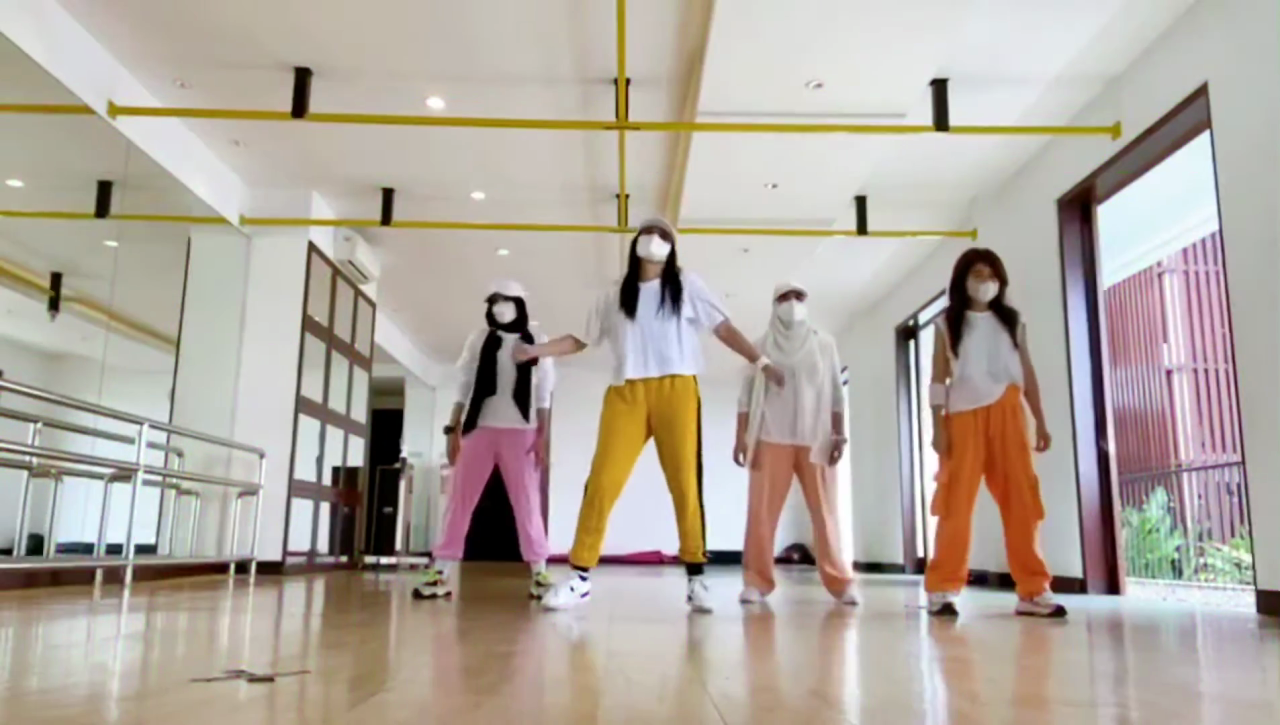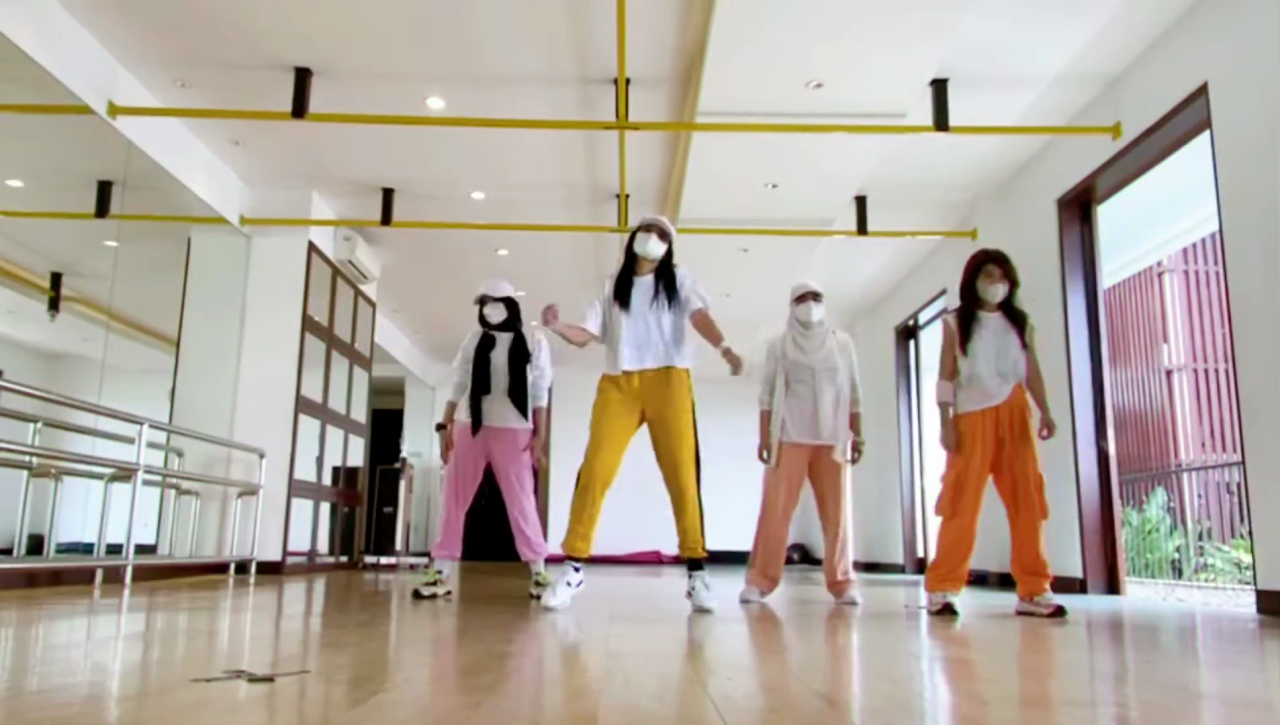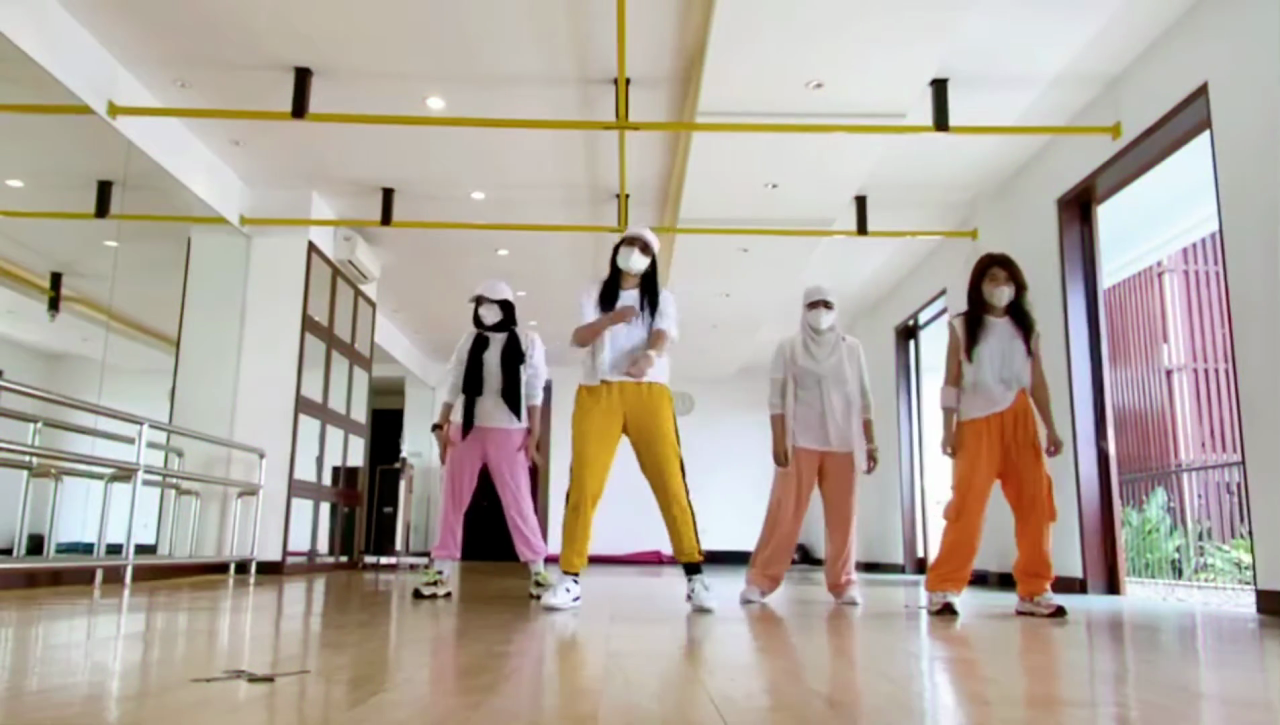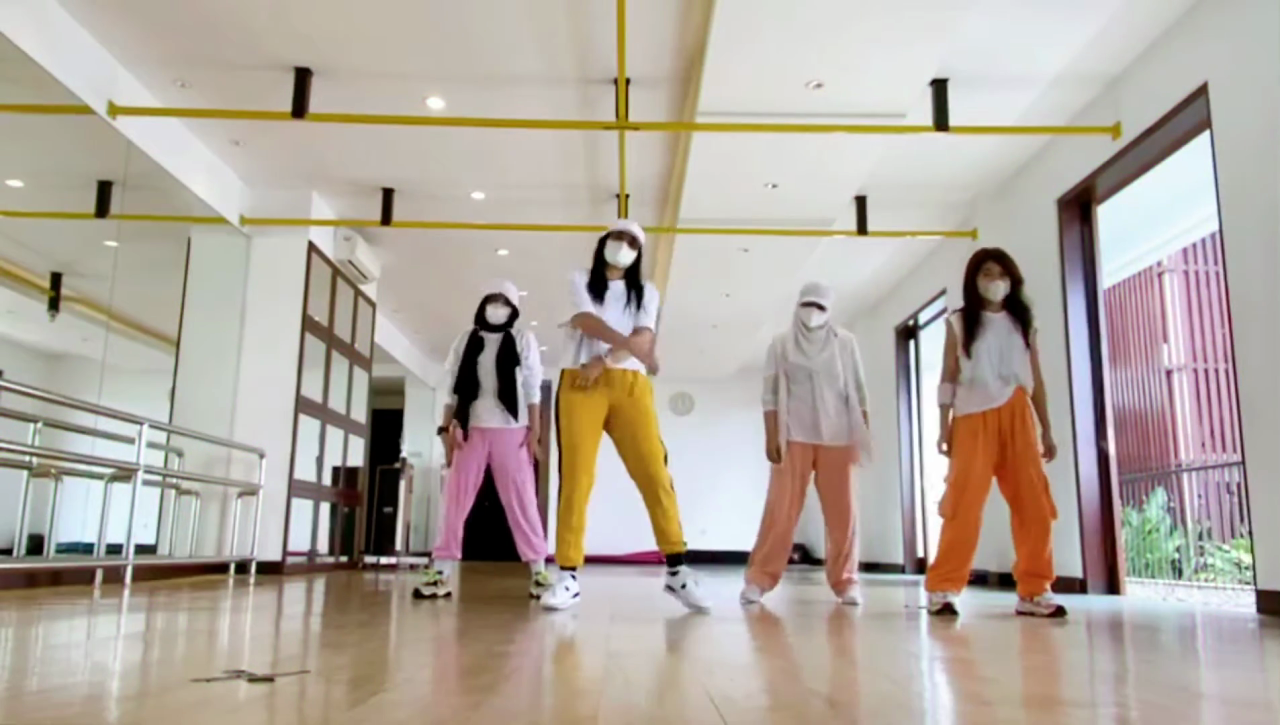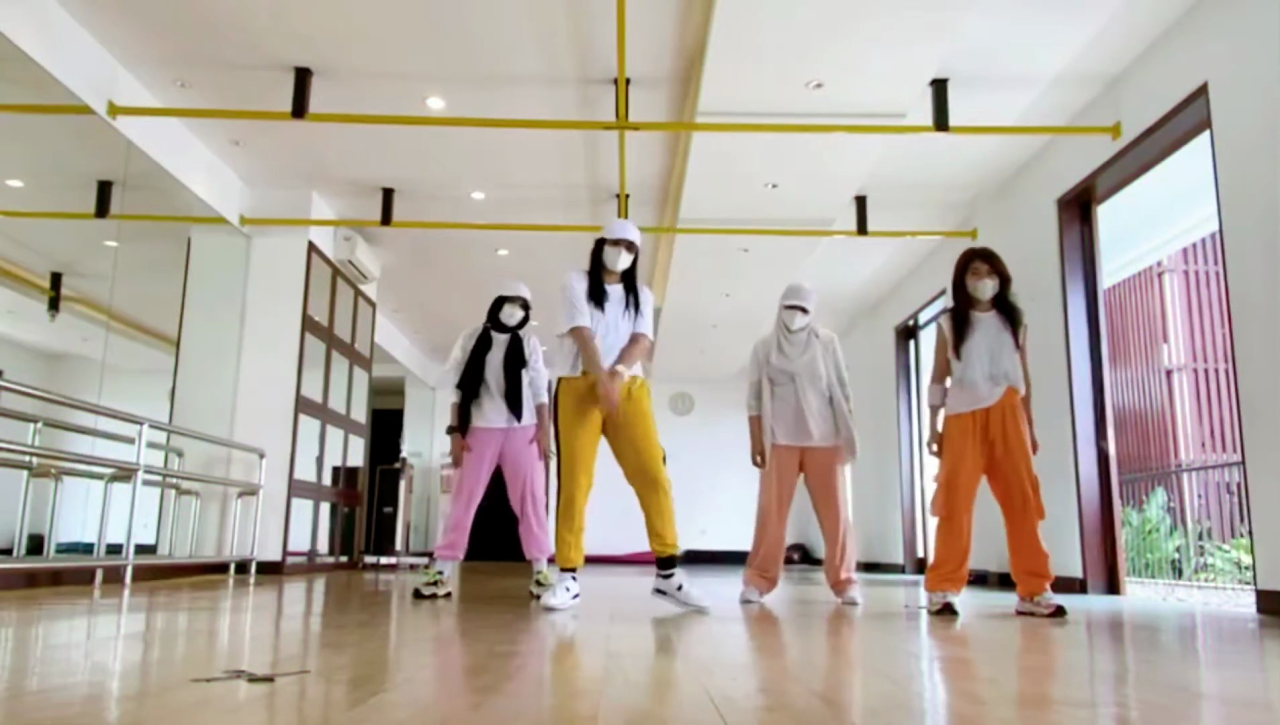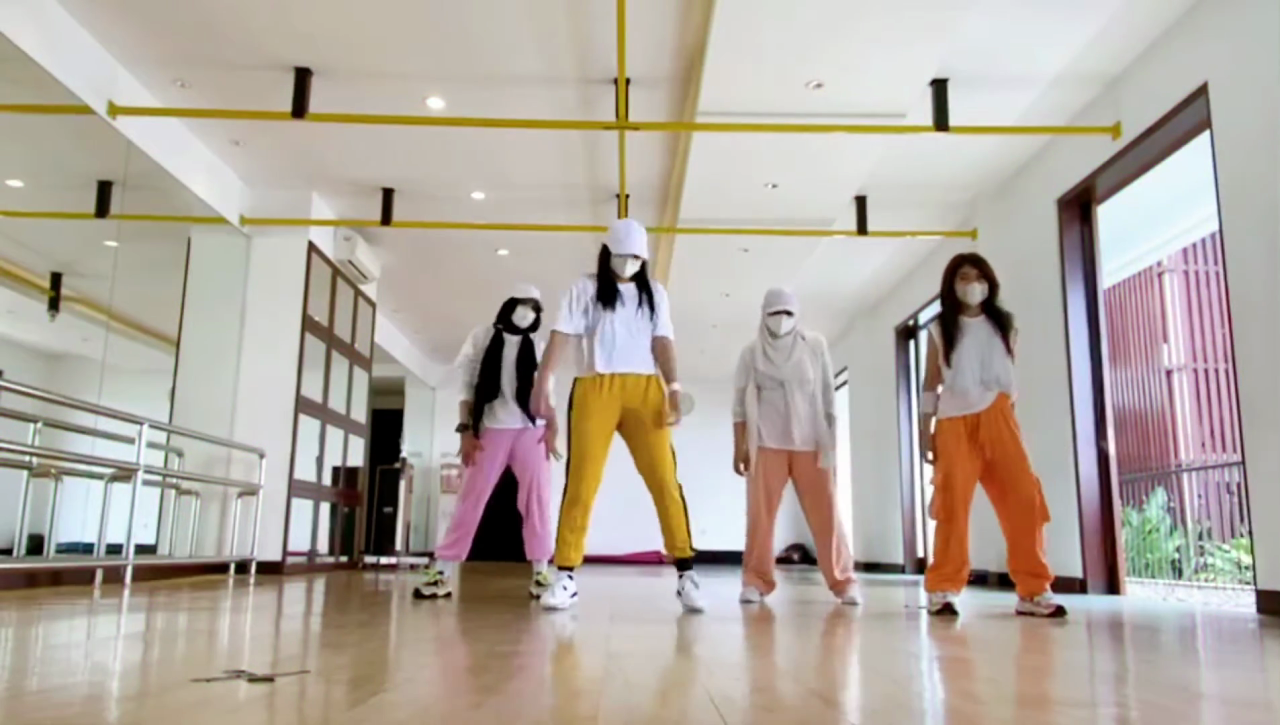
dt=0.2s
person 1, frame 1
left shoulder: (687, 286)
right shoulder: (614, 295)
left elbow: (722, 327)
right elbow: (580, 339)
left wrist: (761, 362)
right wrist: (537, 350)
left hip: (676, 391)
right hip: (625, 394)
left knee: (685, 484)
right knee: (602, 482)
left ankle: (695, 579)
right ankle: (579, 576)
person 1, frame 2
left shoulder: (678, 279)
right shoulder: (611, 287)
left elbow: (699, 315)
right elbow: (585, 335)
left wrist: (724, 346)
right wrist: (555, 325)
left hip: (668, 384)
right hip: (618, 386)
left knee: (683, 477)
right knee: (594, 471)
left ankle: (696, 575)
right ankle: (573, 568)
person 1, frame 3
left shoulder: (662, 298)
right shoulder: (595, 294)
left elbow: (664, 335)
right elbow: (580, 338)
left wrist: (647, 357)
right wrist: (611, 319)
left hip: (649, 394)
right hip: (597, 396)
left knee: (671, 486)
right knee: (584, 486)
left ankle: (695, 577)
right ankle: (570, 578)
person 1, frame 4
left shoulder: (646, 291)
right shoulder: (581, 280)
left elbow: (645, 335)
right elbow: (585, 322)
left wrist: (607, 358)
right wrist: (633, 349)
left hip: (629, 384)
right hip: (580, 385)
left knee: (654, 472)
right knee: (575, 478)
left ankle: (677, 569)
right ankle: (568, 576)
person 1, frame 5
left shoulder: (641, 294)
right shoulder: (577, 283)
left elbow: (642, 343)
right elbow: (582, 334)
left wrist: (617, 374)
right wrist: (600, 380)
left hip: (629, 389)
right hip: (580, 389)
left knee: (652, 475)
right knee: (575, 481)
left ankle: (668, 572)
right ankle: (568, 578)
person 1, frame 6
left shoulder: (654, 292)
right shoulder: (585, 288)
left elbow: (662, 342)
right elbow: (562, 334)
left wrist: (673, 389)
right wrist: (543, 380)
left hip: (644, 390)
right hip: (595, 388)
left knee: (664, 479)
right knee: (582, 481)
left ankle: (686, 575)
right ankle: (566, 577)
person 2, frame 1
left shoulder: (1012, 321)
right shoulder: (947, 323)
left elbow: (1026, 374)
right elbow: (938, 379)
left wrist: (1040, 421)
right wrist: (939, 426)
left hip: (1007, 414)
right hip: (964, 417)
left knee: (1022, 500)
right knee: (956, 502)
left ankle: (1033, 592)
right ankle: (942, 589)
person 2, frame 2
left shoulder: (1020, 323)
right shoulder: (956, 322)
left elbow: (1032, 373)
right elbow: (946, 377)
left wrist: (1045, 411)
right wrist: (946, 423)
left hip: (1014, 415)
right hip: (972, 416)
left knee: (1027, 500)
right knee: (963, 501)
left ankle: (1032, 590)
right ankle: (942, 588)
person 2, frame 3
left shoulder: (1026, 328)
right shoulder: (961, 327)
left elbow: (1036, 381)
right elbow: (951, 382)
left wrist: (1050, 426)
right wrist: (948, 429)
left hip: (1019, 420)
right hip: (976, 422)
left knee: (1034, 503)
right knee: (967, 504)
left ankle: (1034, 590)
right ankle: (943, 587)
person 2, frame 4
left shoulder: (1024, 323)
right shoulder: (959, 323)
left elbow: (1035, 378)
right elbow: (948, 378)
left wrist: (1046, 429)
right wrist: (943, 426)
left hip: (1017, 417)
right hip: (973, 419)
left knee: (1034, 503)
right knee: (964, 502)
left ankle: (1034, 590)
right ankle: (943, 587)
person 2, frame 5
left shoulder: (1014, 321)
right shoulder: (949, 323)
left elbow: (1023, 377)
right elbow: (939, 378)
left wrist: (1030, 427)
right wrist: (933, 425)
left hip: (1007, 415)
right hip: (963, 418)
left knee: (1023, 500)
right knee: (956, 501)
left ankle: (1033, 590)
right ankle: (942, 588)
person 2, frame 6
left shoulder: (1004, 326)
right shoulder: (939, 330)
left elbow: (1009, 380)
right elbow: (930, 385)
left wrist: (1010, 422)
right wrist: (925, 432)
left hip: (998, 419)
right hip: (955, 424)
left knee: (1025, 501)
right knee: (952, 505)
left ankle: (1033, 590)
right ankle: (942, 588)
person 3, frame 1
left shoulder: (823, 343)
right shoulder: (762, 346)
left elbow: (835, 392)
right elbow: (748, 395)
left wrist: (838, 434)
right wrist: (741, 437)
left hip: (815, 439)
right hip: (771, 438)
left knee: (825, 511)
right knee: (761, 510)
left ankle: (840, 581)
right ankle: (757, 581)
person 3, frame 2
left shoulder: (842, 343)
right shoulder: (779, 346)
left elbow: (853, 393)
right elbow: (767, 393)
left wrist: (857, 434)
right wrist: (764, 435)
left hip: (831, 439)
right hip: (789, 437)
left knee: (835, 511)
right knee: (776, 508)
left ankle: (841, 582)
right ankle: (760, 579)
person 3, frame 3
left shoulder: (851, 348)
right shoulder: (788, 349)
left elbow: (863, 399)
right elbow: (777, 399)
left wrist: (870, 442)
right wrist: (778, 441)
left hip: (842, 444)
right hip: (799, 442)
left knee: (843, 514)
right knee: (785, 512)
left ankle: (842, 582)
right ankle: (760, 579)
person 3, frame 4
left shoulder: (845, 342)
right shoulder: (780, 345)
left elbow: (858, 391)
right elbow: (770, 394)
left wrist: (866, 433)
right wrist: (771, 436)
left hip: (837, 439)
right hip: (793, 437)
left knee: (842, 511)
right knee: (781, 509)
left ankle: (844, 580)
right ankle: (759, 578)
person 3, frame 5
left shoulder: (827, 342)
right shoulder: (763, 348)
left elbow: (841, 389)
right elbow: (754, 398)
left wrist: (848, 432)
right wrist: (756, 439)
left hip: (823, 439)
right hip: (779, 440)
left knee: (834, 511)
right knee: (772, 510)
left ankle: (843, 581)
right ankle: (758, 580)
person 3, frame 6
left shoulder: (815, 345)
right shoulder: (751, 354)
left elbow: (827, 394)
right elbow: (741, 404)
left wrist: (829, 438)
right wrist: (739, 446)
left hip: (810, 443)
right hip: (766, 444)
left knee: (824, 512)
right knee: (760, 512)
left ankle: (842, 580)
right ankle: (756, 581)
person 4, frame 1
left shoulder: (535, 344)
right shoulder: (480, 340)
left elbow: (543, 394)
right elbow: (464, 386)
left wrist: (541, 435)
right wrist: (453, 429)
left hip: (520, 431)
right hip: (479, 428)
left knee: (527, 503)
right knee: (460, 499)
left ankle: (538, 573)
right ankle: (442, 571)
person 4, frame 2
left shoulder: (534, 341)
right shoulder: (474, 340)
left elbow: (540, 393)
right elbow: (458, 385)
left wrist: (540, 435)
right wrist: (445, 425)
left hip: (513, 430)
right hip: (470, 428)
left knee: (521, 501)
right knee: (455, 498)
left ankle: (538, 571)
right ankle: (441, 572)
person 4, frame 3
left shoulder: (528, 341)
right shoulder: (469, 341)
left elbow: (534, 391)
right elbow: (453, 386)
left wrist: (533, 433)
right wrist: (441, 425)
left hip: (508, 431)
right hip: (465, 428)
left knee: (518, 500)
right knee: (453, 500)
left ankle: (537, 571)
right ankle: (441, 572)
person 4, frame 4
left shoulder: (523, 340)
right shoulder: (466, 340)
left elbow: (532, 389)
right elbow: (453, 388)
left wrist: (534, 430)
right wrist: (446, 428)
left hip: (511, 430)
right hip: (469, 430)
left knee: (521, 499)
right knee: (456, 500)
left ankle: (539, 571)
right ankle: (441, 572)
person 4, frame 5
left shoulder: (529, 343)
right shoulder: (472, 338)
left elbow: (539, 389)
right elbow: (458, 387)
left wrist: (544, 429)
right wrist: (455, 430)
left hip: (521, 429)
right hip: (479, 430)
left knee: (531, 498)
right knee: (463, 499)
left ankle: (541, 571)
right ankle: (442, 572)
person 4, frame 6
left shoulder: (536, 346)
right shoulder: (481, 337)
right elbow: (467, 386)
left wrist: (552, 427)
right wrist: (466, 429)
left hip: (530, 431)
right hip: (490, 430)
left knee: (537, 498)
right knee: (471, 498)
left ankle: (540, 572)
right ankle: (442, 571)
